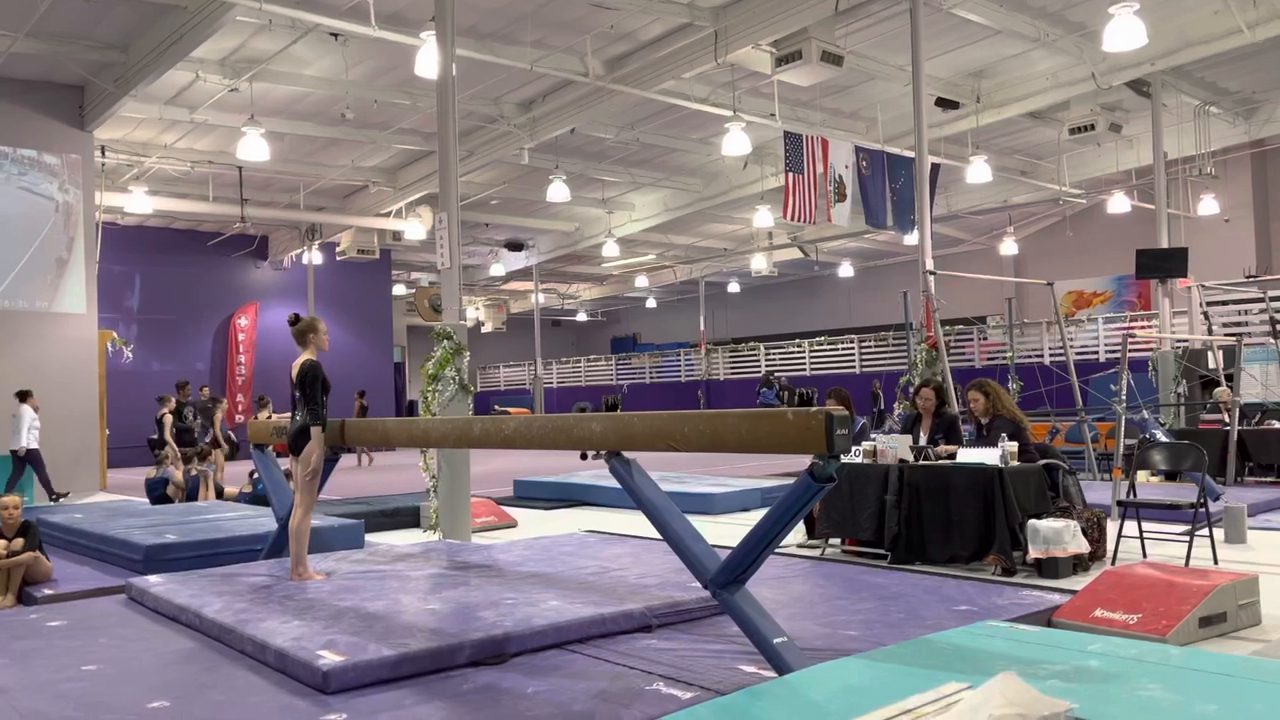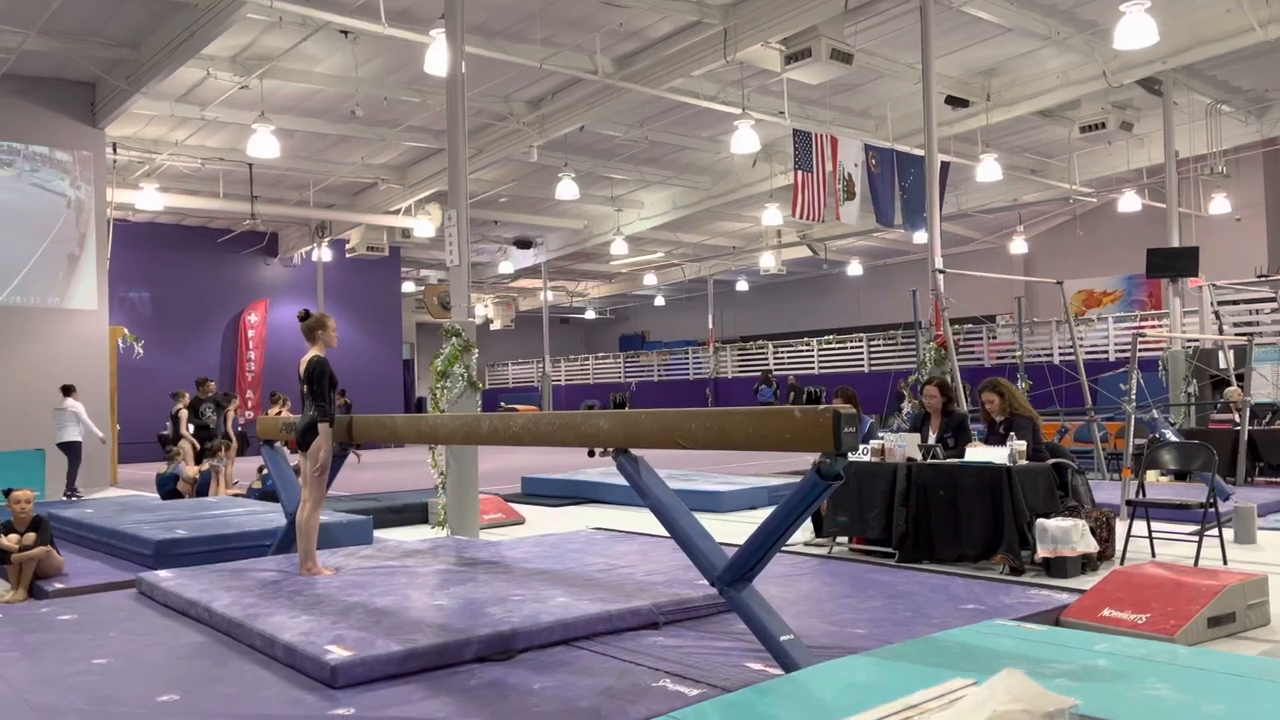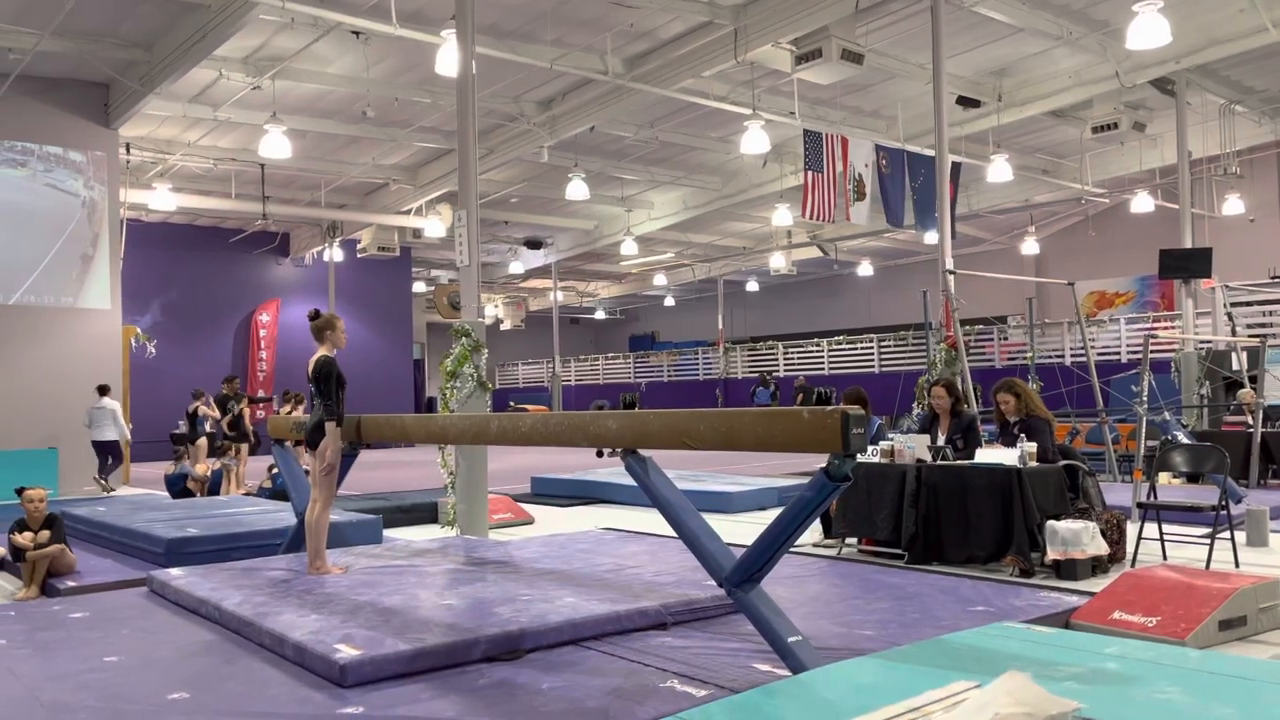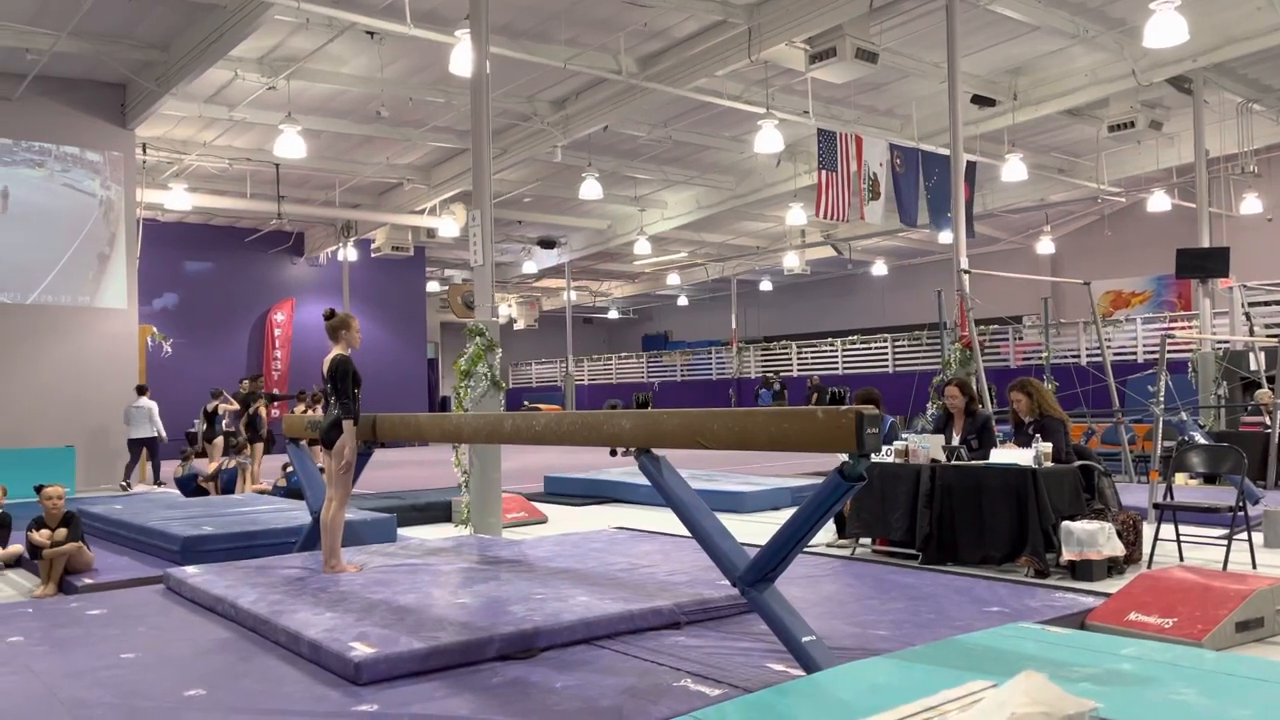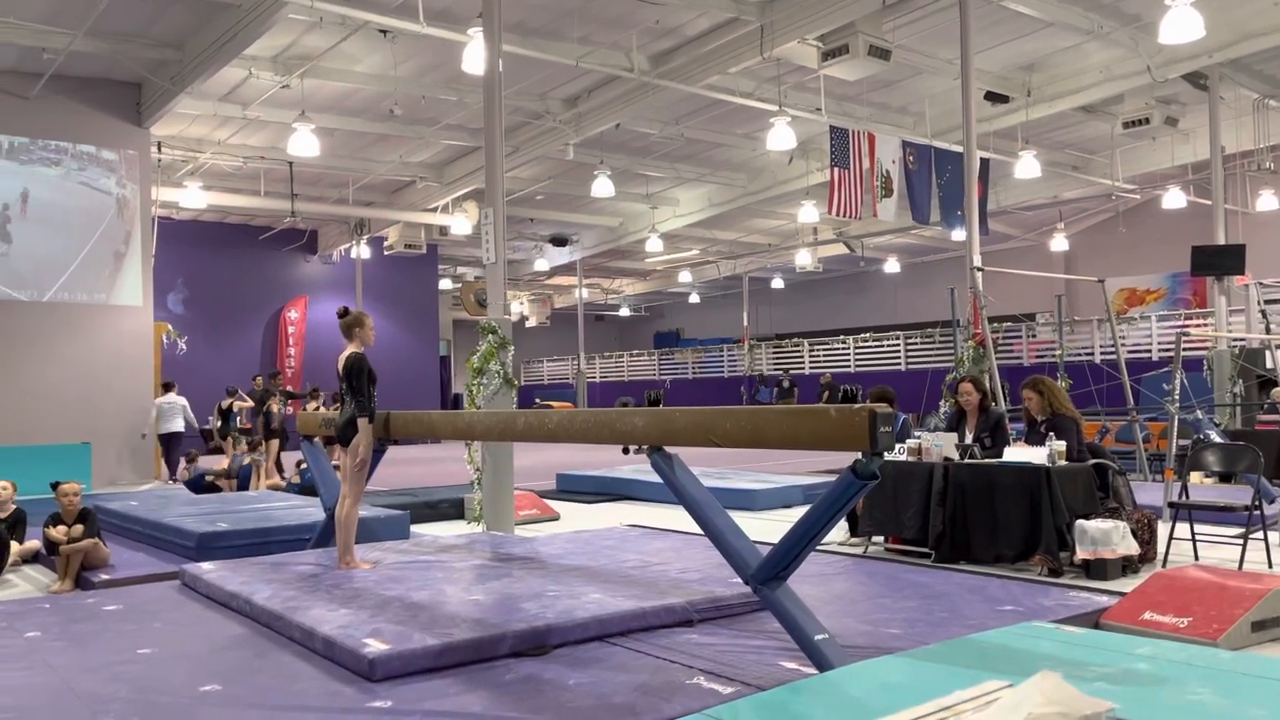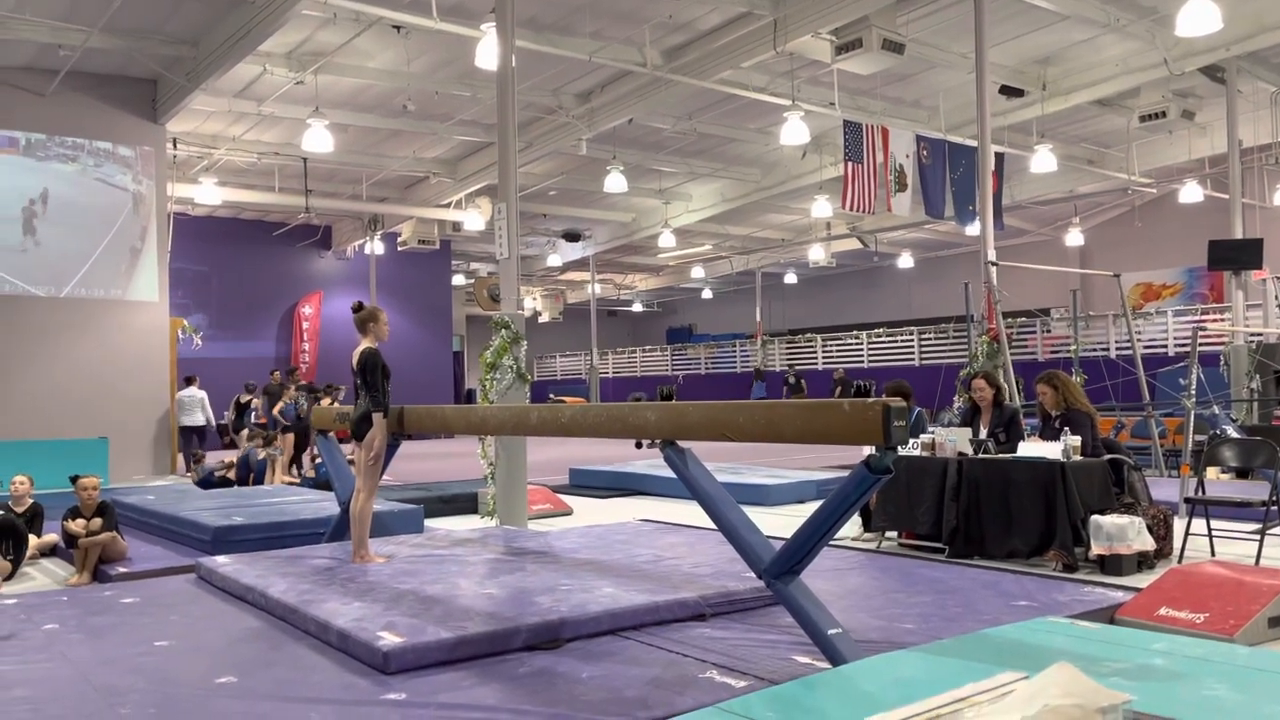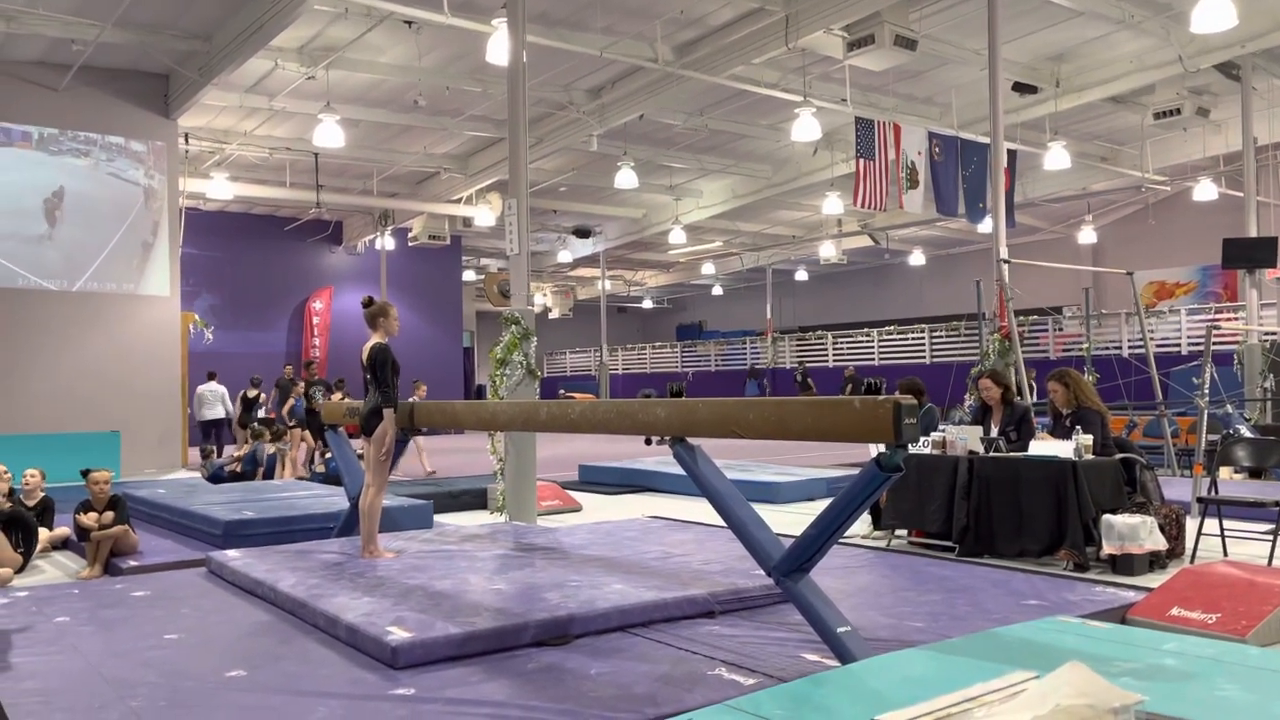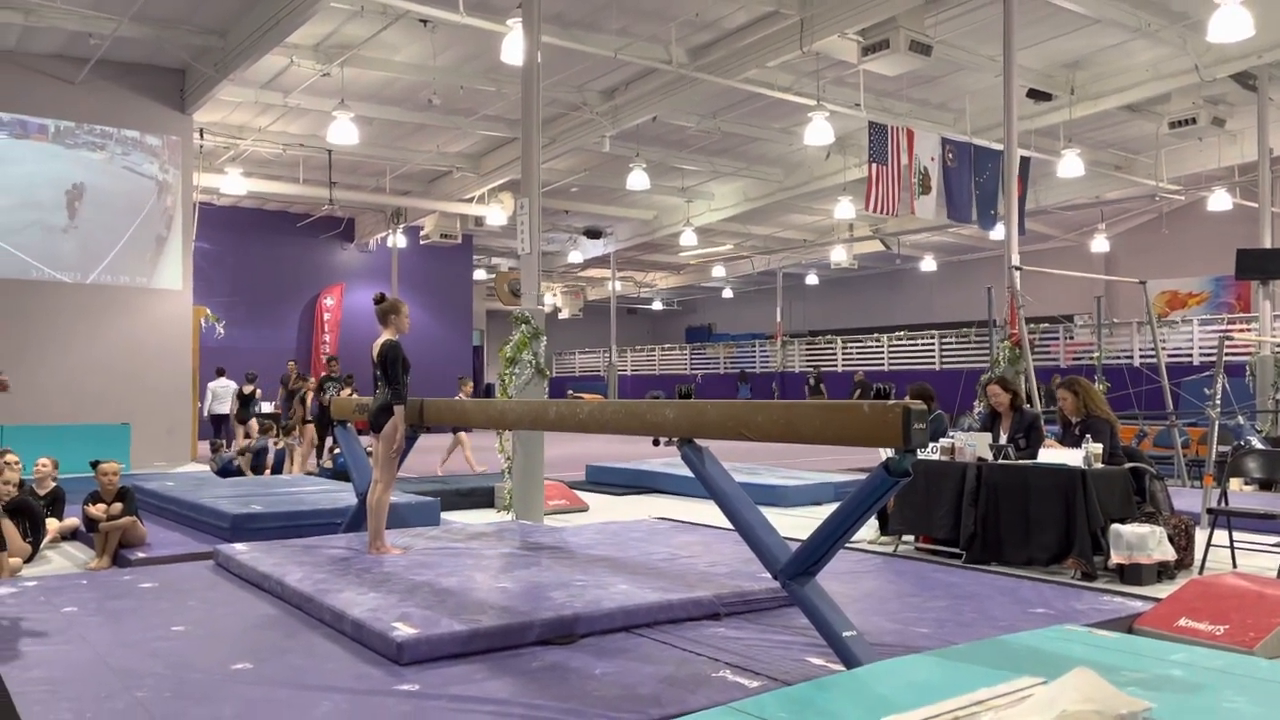
dt=0.4s
person 1, frame 1
left shoulder: (295, 366)
right shoulder: (313, 366)
right elbow: (314, 411)
right wrist: (317, 451)
left hip: (294, 434)
right hip: (307, 437)
left knee: (299, 504)
right knee: (306, 506)
left ankle: (296, 566)
right ankle: (301, 569)
person 1, frame 2
left shoulder: (304, 361)
right shoulder: (320, 363)
right elbow: (323, 407)
right wrist: (325, 447)
left hip: (303, 429)
right hip: (316, 432)
left knee: (306, 499)
right knee: (315, 501)
left ankle: (305, 561)
right ankle: (311, 564)
person 1, frame 3
left shoulder: (313, 362)
right shoulder: (328, 363)
right elbow: (330, 407)
right wrist: (332, 446)
left hip: (312, 429)
right hip: (324, 432)
left knee: (315, 499)
right knee: (325, 500)
left ankle: (313, 560)
right ankle: (319, 563)
person 1, frame 4
left shoulder: (327, 361)
right shoulder: (344, 361)
right elbow: (346, 404)
right wrist: (350, 444)
left hip: (327, 428)
right hip: (340, 431)
left knee: (331, 497)
right knee: (340, 498)
left ankle: (328, 559)
right ankle: (334, 561)
person 1, frame 5
left shoulder: (342, 359)
right shoulder: (359, 359)
right elbow: (361, 402)
right wrist: (365, 441)
left hip: (343, 426)
right hip: (355, 429)
left knee: (345, 494)
right knee: (354, 496)
left ankle: (342, 556)
right ankle: (348, 558)
person 1, frame 6
left shoulder: (356, 354)
right shoulder: (372, 354)
right elbow: (376, 397)
right wrist: (379, 436)
left hip: (358, 421)
right hip: (370, 423)
left knee: (360, 489)
right knee: (368, 490)
left ankle: (357, 550)
right ankle: (363, 553)
person 1, frame 7
left shoulder: (366, 349)
right shoulder: (383, 350)
right elbow: (386, 392)
right wrist: (391, 431)
left hip: (367, 416)
right hip: (379, 419)
left knee: (369, 484)
right knee: (378, 486)
left ankle: (366, 545)
right ankle: (372, 548)
person 1, frame 8
left shoulder: (376, 346)
right shoulder: (393, 347)
right elbow: (396, 389)
right wrist: (401, 428)
left hip: (376, 412)
right hip: (388, 415)
left knee: (377, 480)
right knee: (386, 482)
left ankle: (373, 541)
right ankle: (379, 544)
